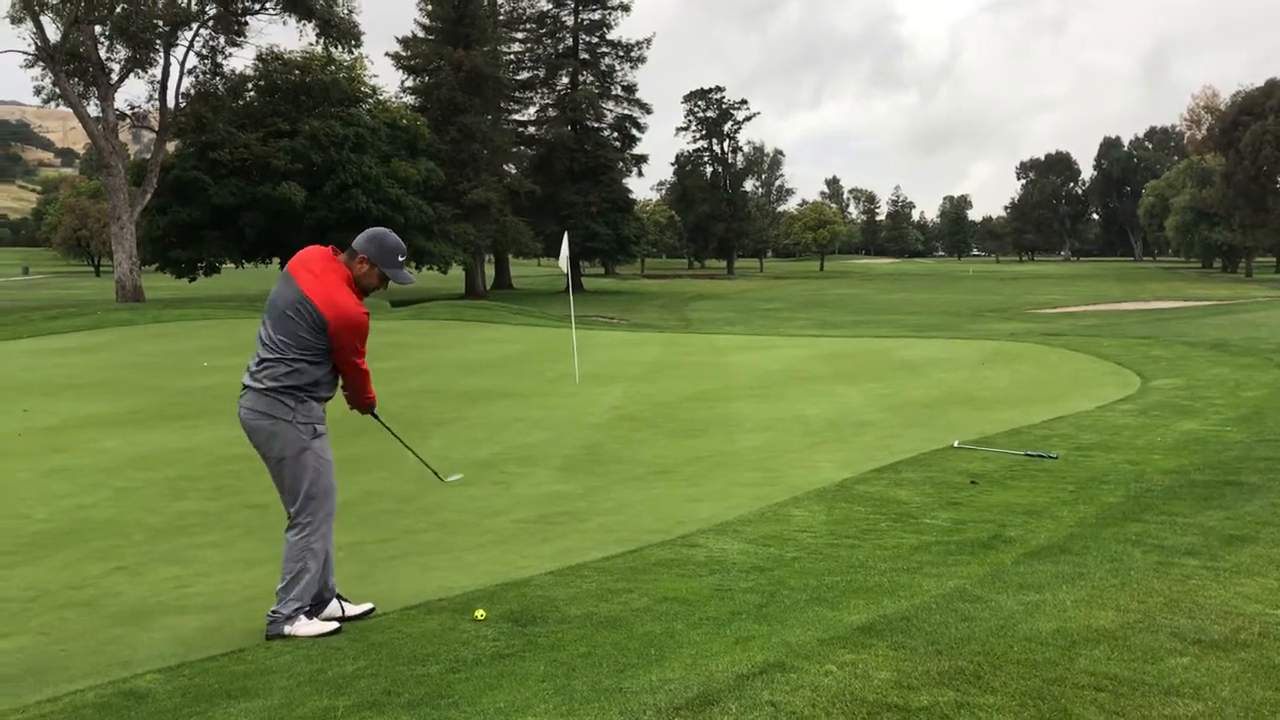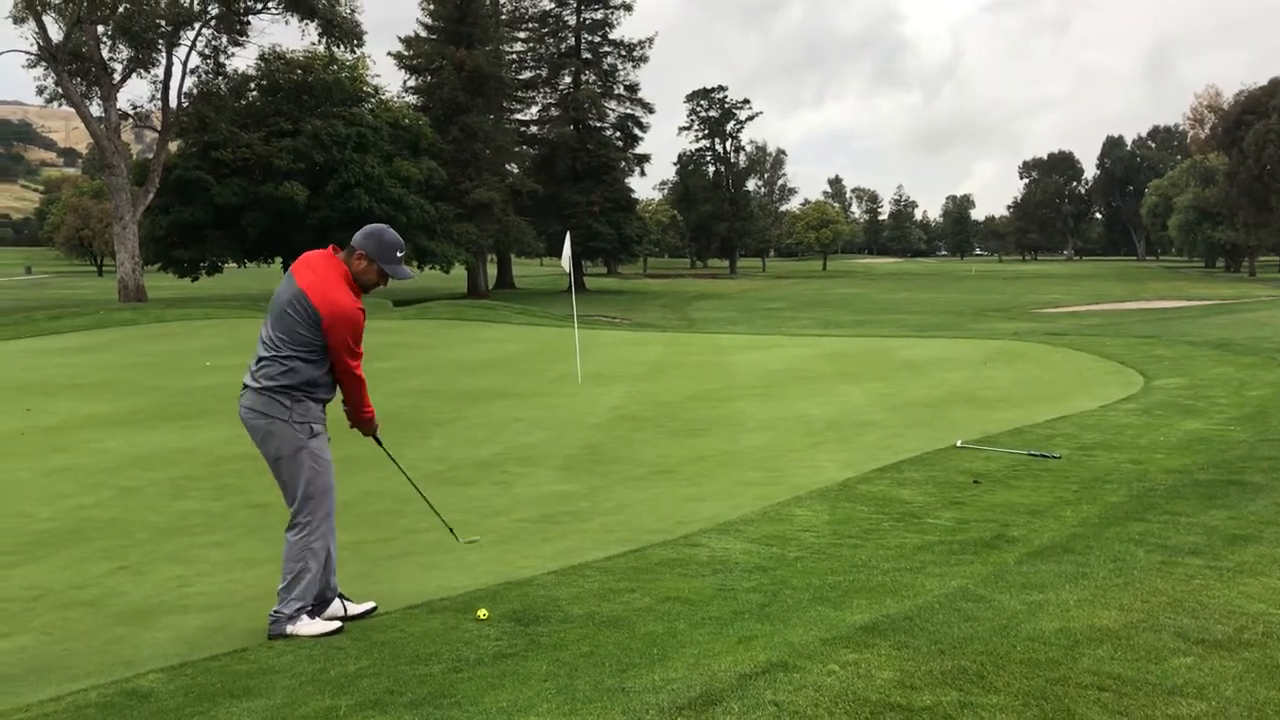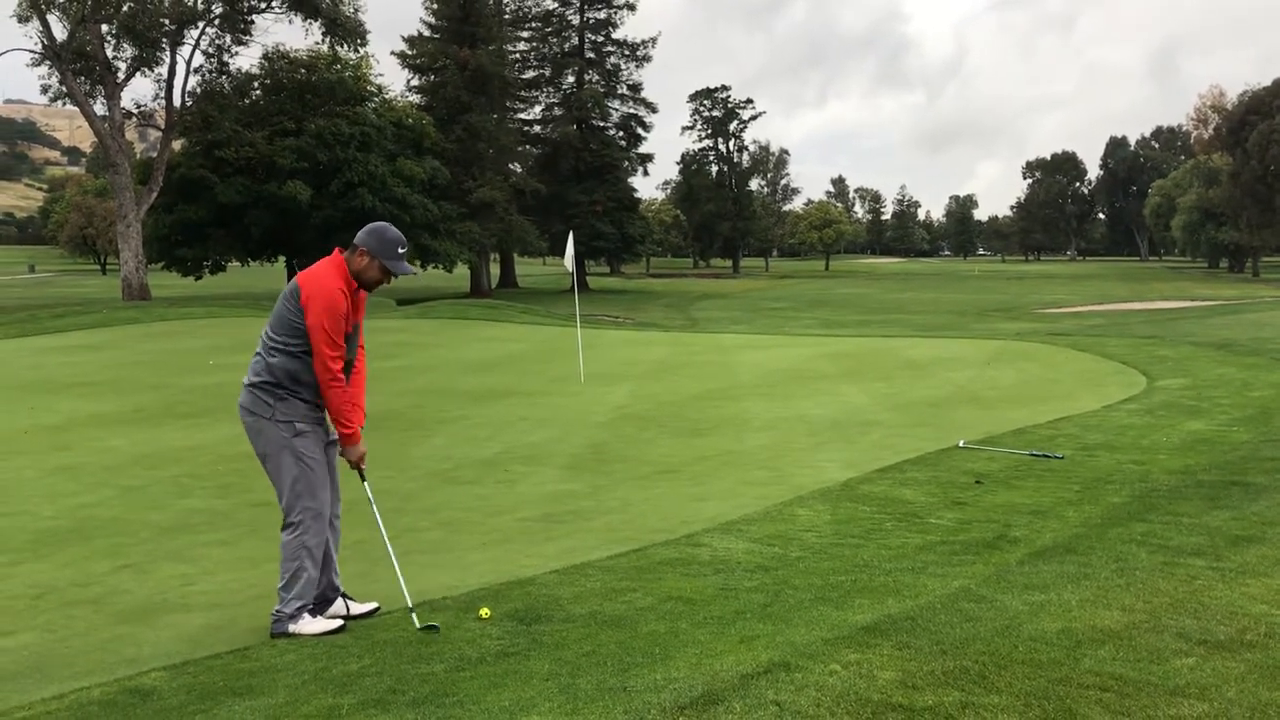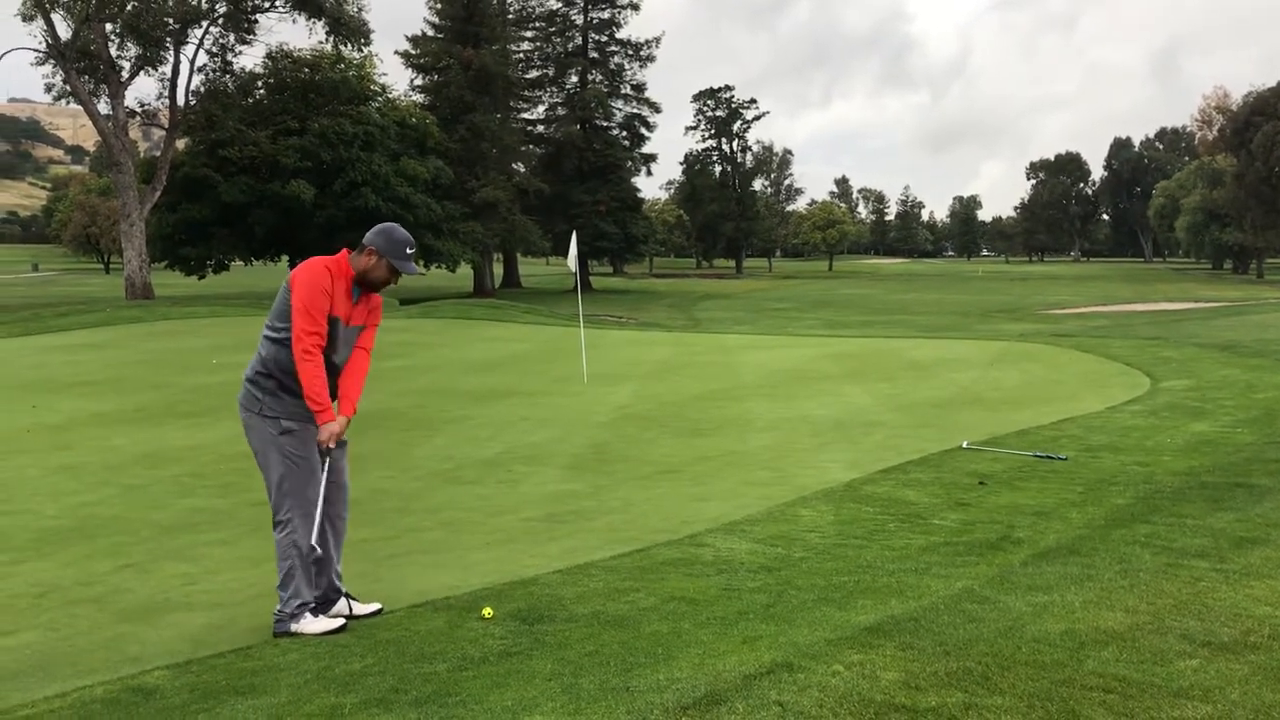
dt=0.2s
person 1, frame 1
left shoulder: (309, 258)
right shoulder: (347, 309)
right elbow: (353, 366)
left wrist: (354, 389)
right wrist: (366, 400)
left hip: (262, 402)
right hip: (288, 412)
left knee: (314, 508)
right knee: (313, 512)
left ankle: (319, 599)
right ankle: (287, 614)
person 1, frame 2
left shoulder: (314, 260)
right shoulder: (342, 305)
right elbow: (349, 370)
left wrist: (355, 407)
right wrist: (365, 417)
left hip: (266, 401)
right hip: (286, 411)
left knee: (317, 507)
right knee: (313, 512)
left ankle: (321, 598)
right ankle: (289, 614)
person 1, frame 3
left shoulder: (350, 288)
right shoulder: (327, 289)
left elbow: (354, 358)
right elbow: (329, 370)
left wrist: (354, 424)
right wrist: (351, 436)
left hip: (301, 407)
right hip: (277, 409)
left knee: (325, 506)
right knee: (307, 510)
left ankle: (324, 597)
right ankle: (291, 612)
person 1, frame 4
left shoulder: (372, 301)
right shoulder: (317, 275)
left elbow: (358, 360)
right elbow: (306, 349)
left wrist: (342, 416)
right wrist: (324, 414)
left hip: (315, 409)
right hip: (275, 405)
left knee: (332, 504)
right knee: (298, 508)
left ankle: (327, 597)
right ankle: (293, 611)
